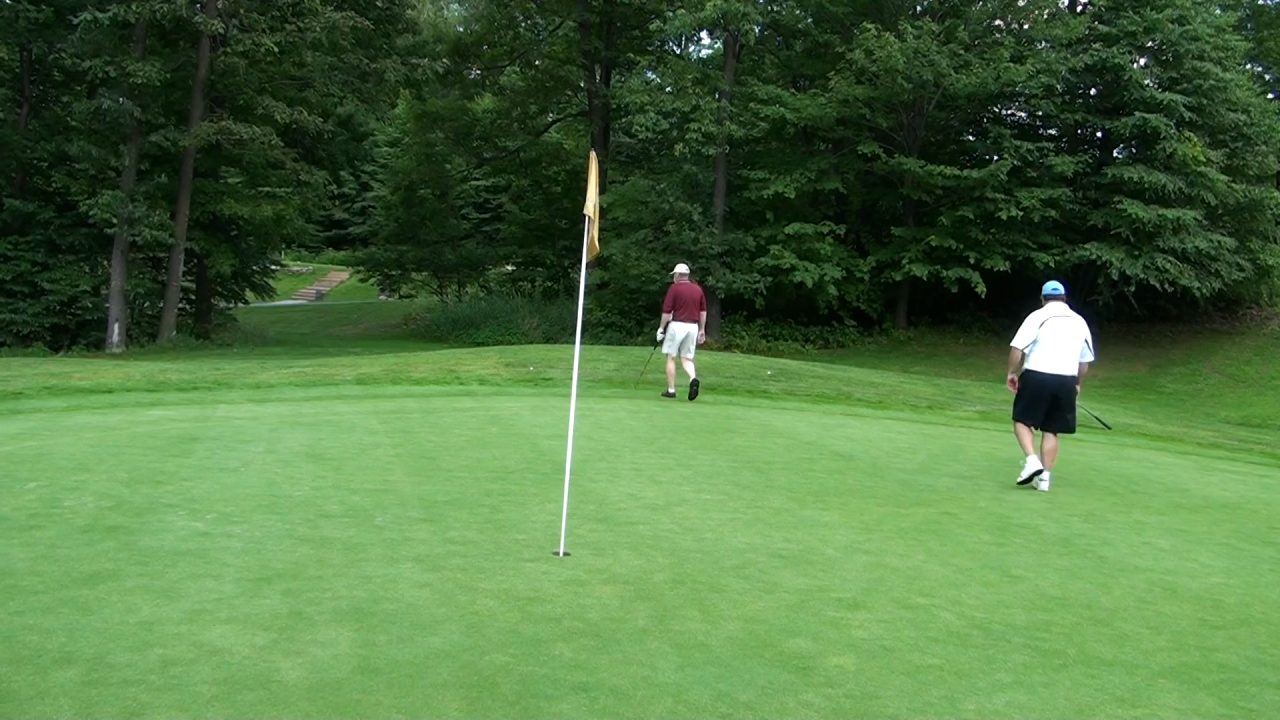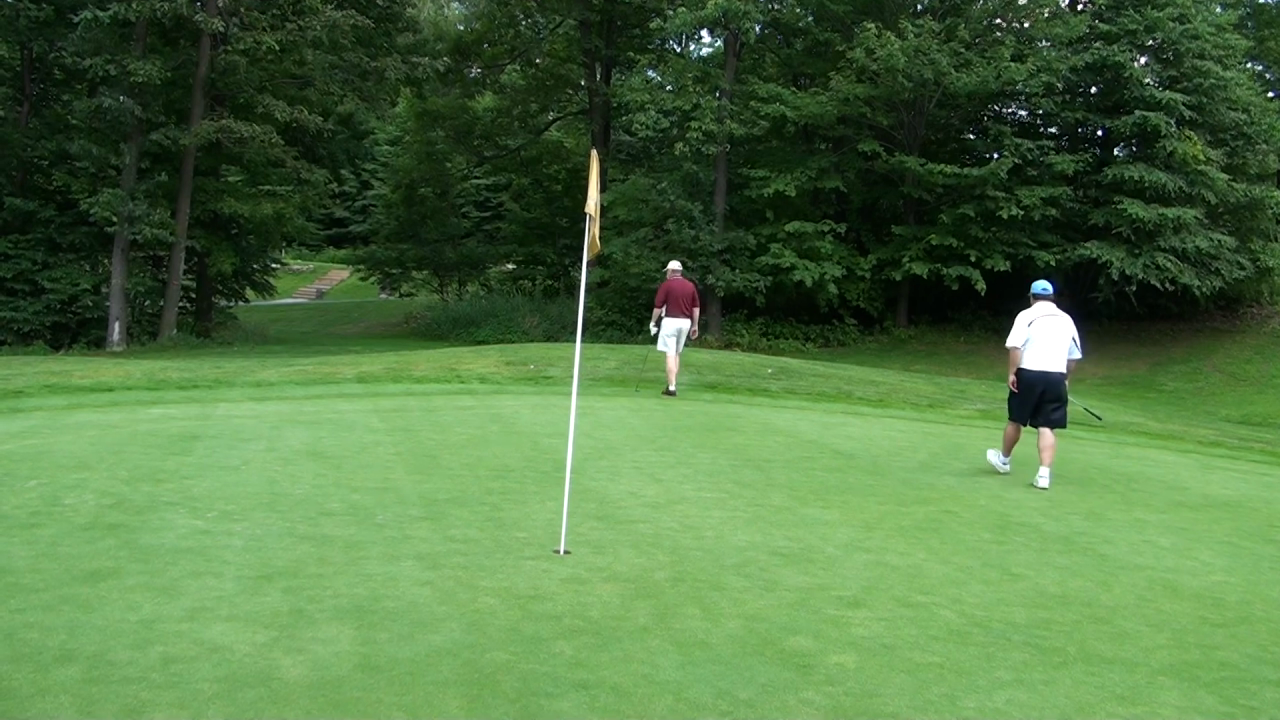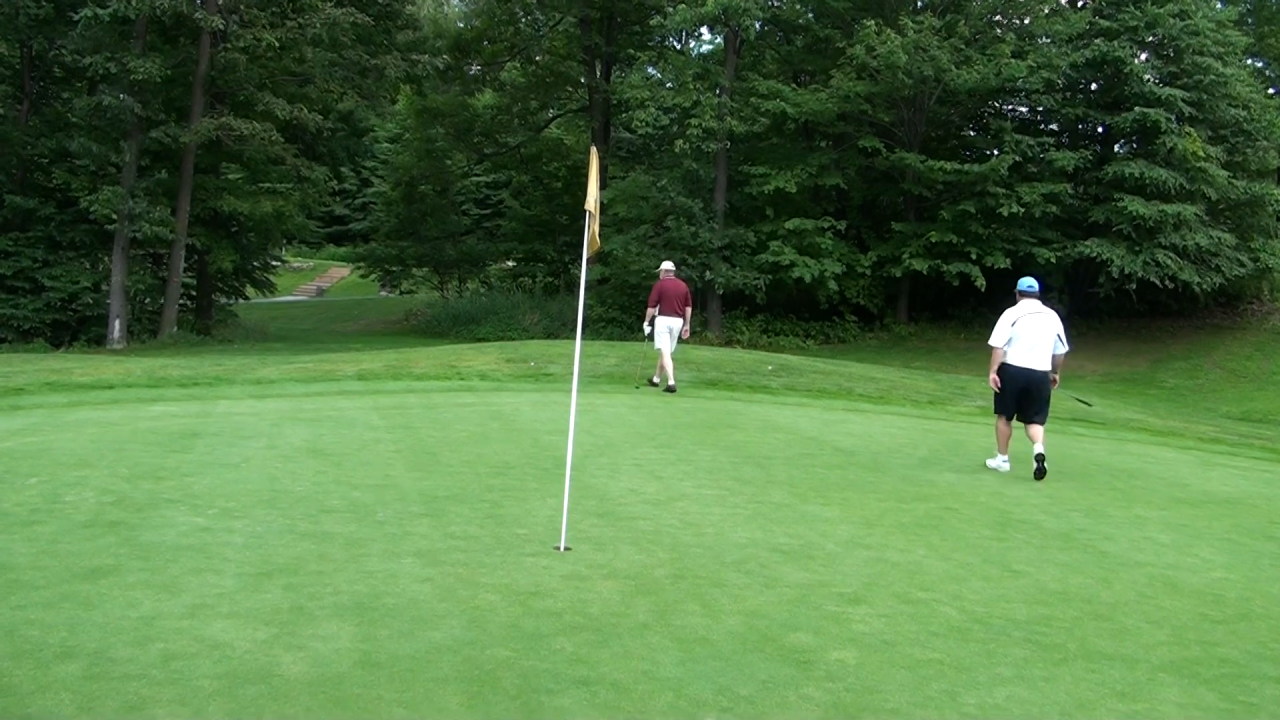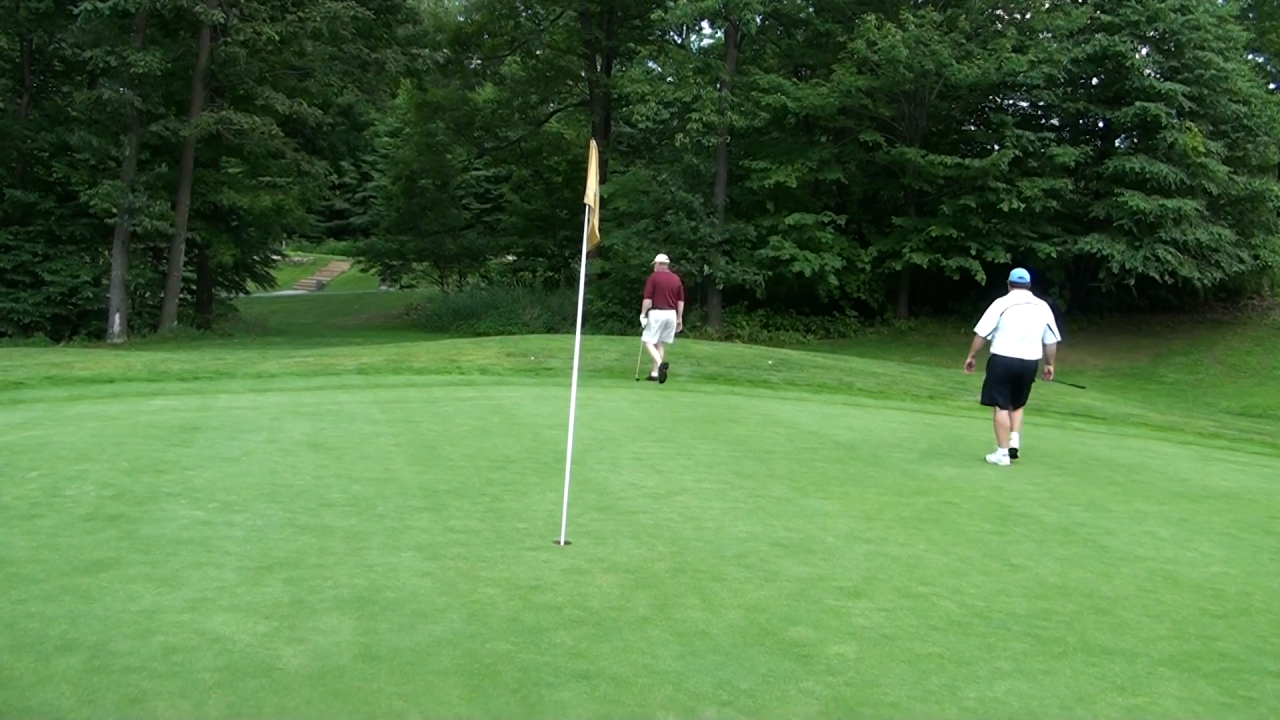
dt=0.2s
person 1, frame 1
left shoulder: (1038, 317)
right shoulder: (1080, 322)
left elbow: (1018, 347)
right elbow: (1085, 360)
left wrist: (1012, 373)
right wrist: (1076, 384)
left hip: (1037, 377)
right hip: (1066, 381)
left knee: (1022, 421)
right knee: (1051, 431)
left ankle: (1032, 461)
right ankle: (1043, 478)
person 1, frame 2
left shoulder: (1027, 316)
right shoulder: (1067, 320)
left elbow: (1015, 347)
right elbow: (1073, 356)
left wrist: (1012, 373)
right wrist: (1065, 378)
left hip: (1029, 375)
right hip: (1055, 379)
left knee: (1015, 420)
right knee: (1047, 428)
left ankle: (1003, 460)
right ankle: (1044, 474)
person 1, frame 3
left shoulder: (1012, 314)
right shoulder: (1052, 316)
left elbow: (998, 346)
right elbow: (1060, 351)
left wrist: (992, 372)
right wrist: (1055, 373)
left hip: (1012, 371)
right hip: (1040, 375)
left knee: (1004, 416)
right knee: (1034, 421)
left ankle: (1002, 459)
right ankle: (1038, 448)
person 1, frame 4
left shoulder: (1001, 304)
right shoulder: (1043, 307)
left elbow: (982, 333)
right elbow: (1051, 341)
left wrist: (971, 356)
right wrist: (1049, 364)
left hip: (1003, 361)
right hip: (1029, 363)
left knee: (1000, 406)
right knee: (1017, 404)
left ankle: (1002, 453)
right ankle: (1014, 440)
